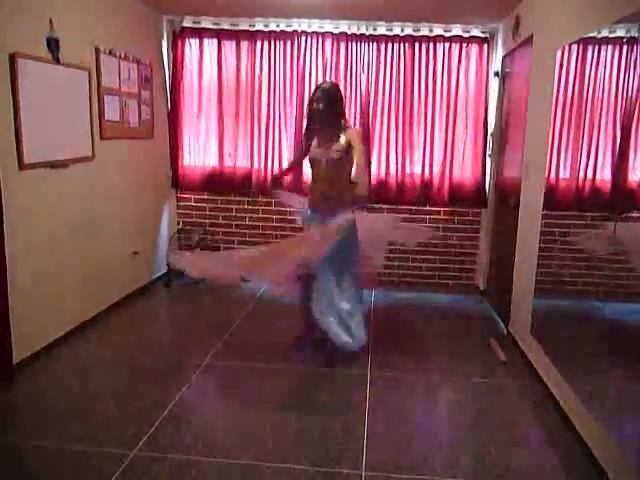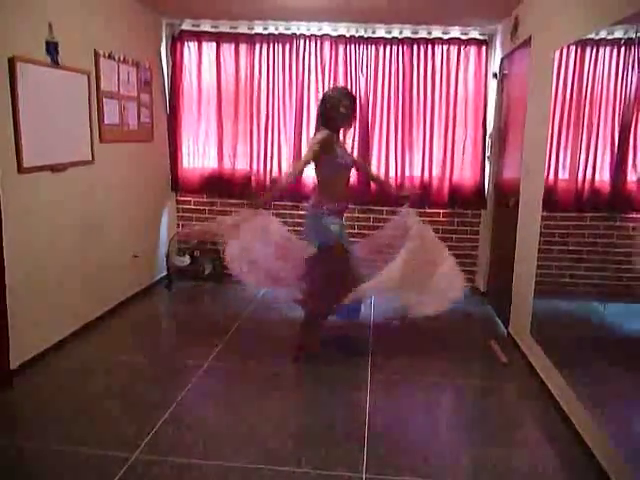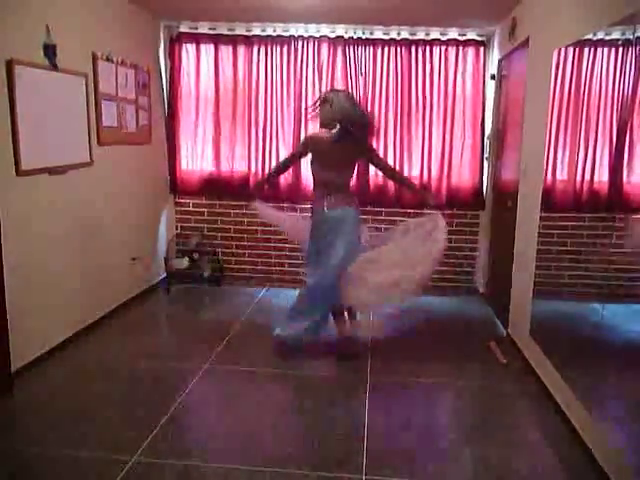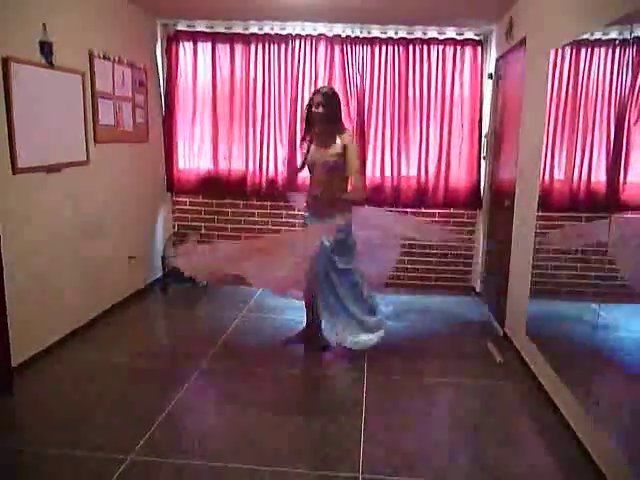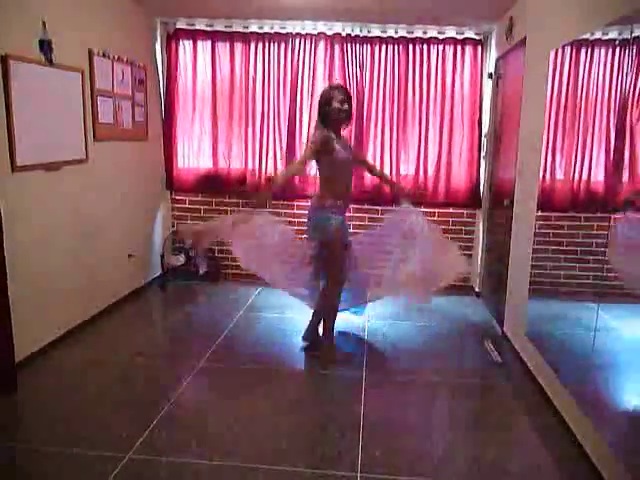
dt=0.4s
person 1, frame 1
left shoulder: (351, 134)
right shoulder: (312, 134)
left elbow: (360, 161)
right elbow: (298, 159)
left wrist: (361, 187)
right wrist: (279, 175)
left hip: (340, 214)
right hip: (314, 211)
left knee: (337, 276)
right knee: (306, 273)
left ankle: (340, 340)
right ankle: (310, 327)
person 1, frame 2
left shoulder: (335, 140)
right shoulder: (323, 137)
left elbow: (361, 167)
right elbow: (298, 167)
left wrist: (390, 187)
right wrist: (271, 195)
left hip: (333, 217)
right hip: (324, 217)
left knee: (323, 280)
right knee: (343, 279)
left ankle: (308, 338)
right ankle: (307, 341)
person 1, frame 3
left shoulder: (315, 139)
right shoulder: (359, 142)
left elbow: (283, 165)
right elbow: (389, 171)
left wrist: (262, 183)
right wrist: (422, 193)
left hip: (324, 212)
right hip: (348, 212)
left knee: (324, 275)
right knee: (345, 274)
right ankle: (347, 331)
person 1, frame 4
left shoulder: (346, 138)
right shoulder: (311, 138)
left elbow: (354, 167)
left wrist: (357, 191)
left hip: (337, 213)
right hip: (313, 212)
left knee: (329, 273)
right knee: (311, 273)
left ankle: (320, 332)
right ankle: (311, 328)
person 1, frame 5
left shoulder: (342, 140)
right shoulder: (321, 136)
left elbow: (366, 165)
right elbow: (297, 165)
left wrist: (395, 186)
right wrist: (269, 191)
left hip: (337, 211)
right hip: (326, 211)
left knee: (334, 276)
right knee: (336, 278)
left ankle: (314, 328)
right ankle: (326, 341)
